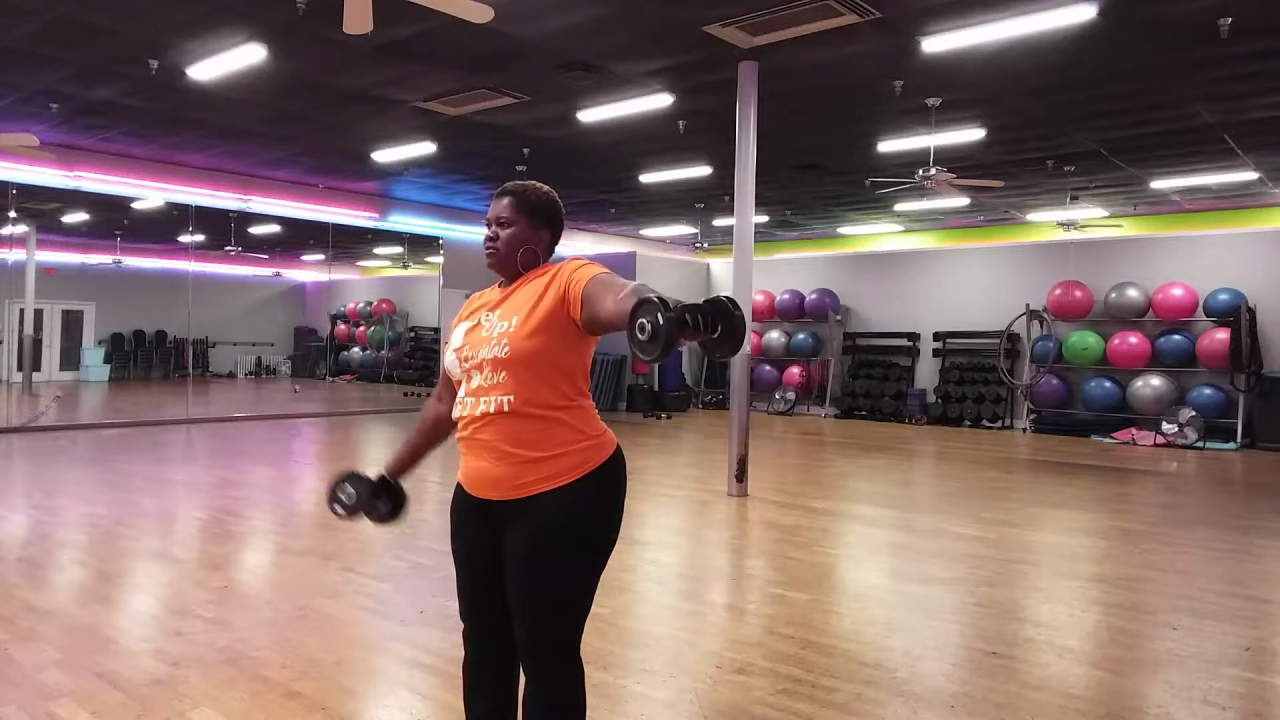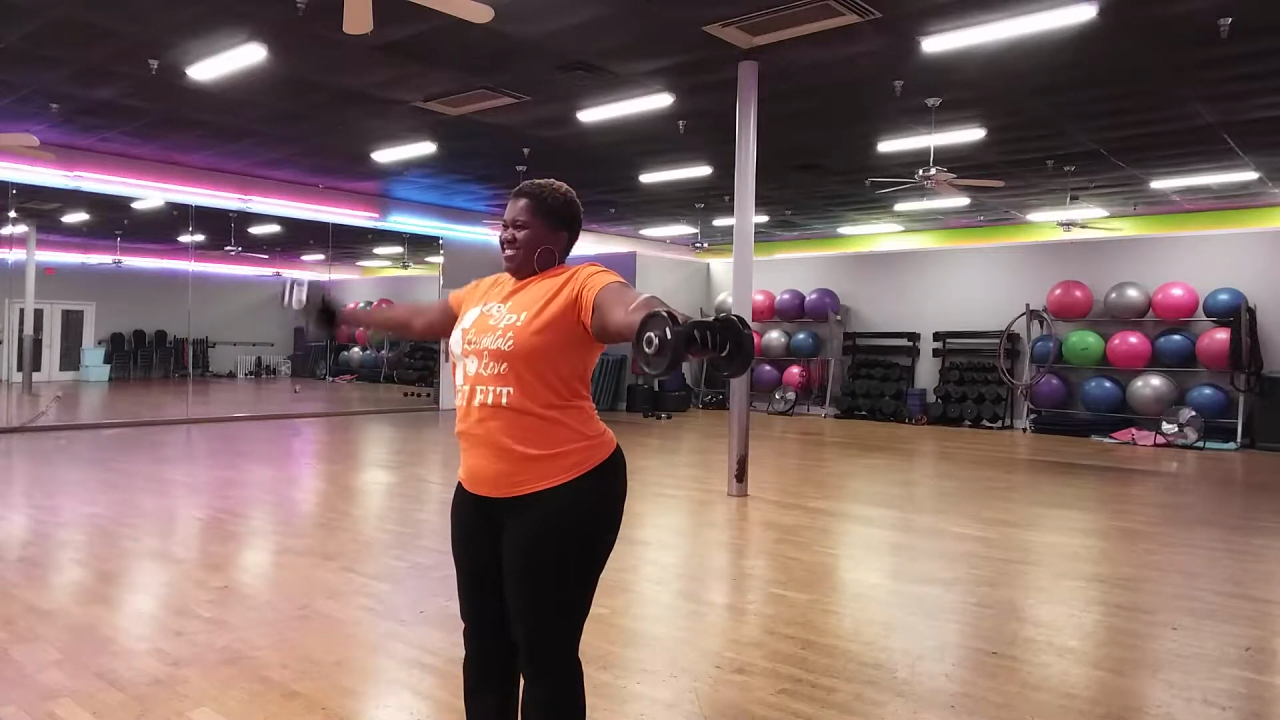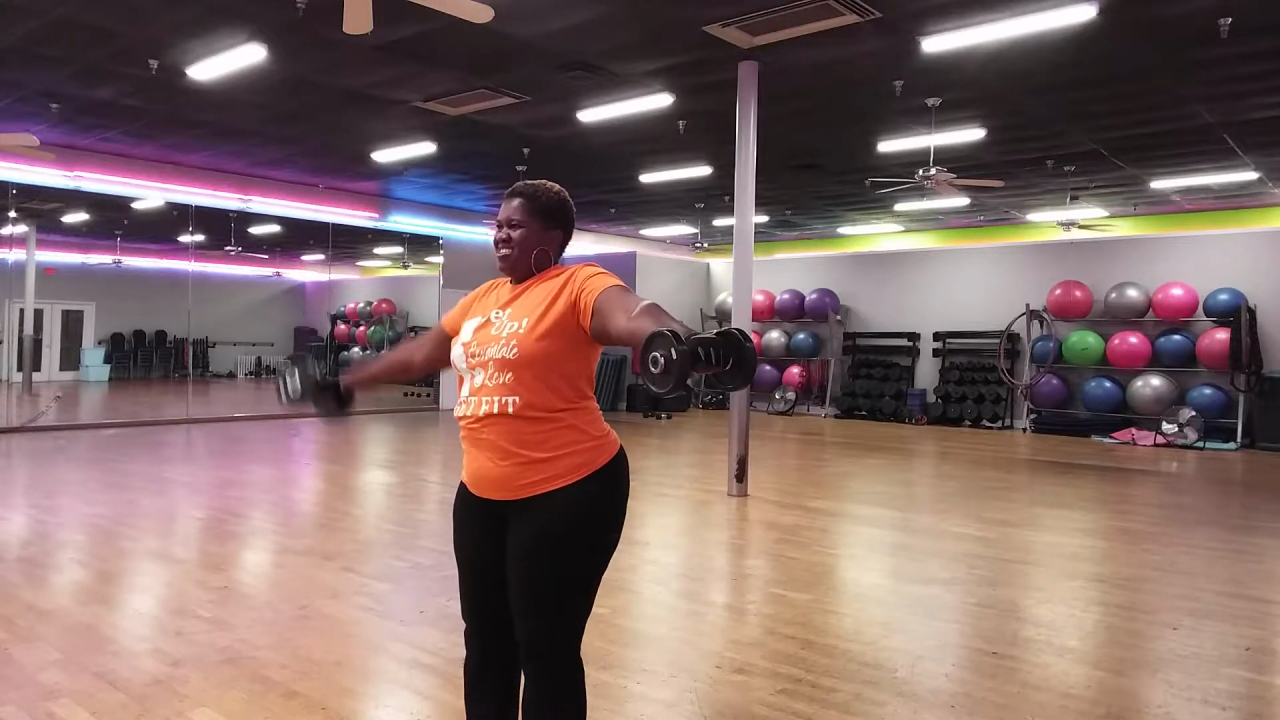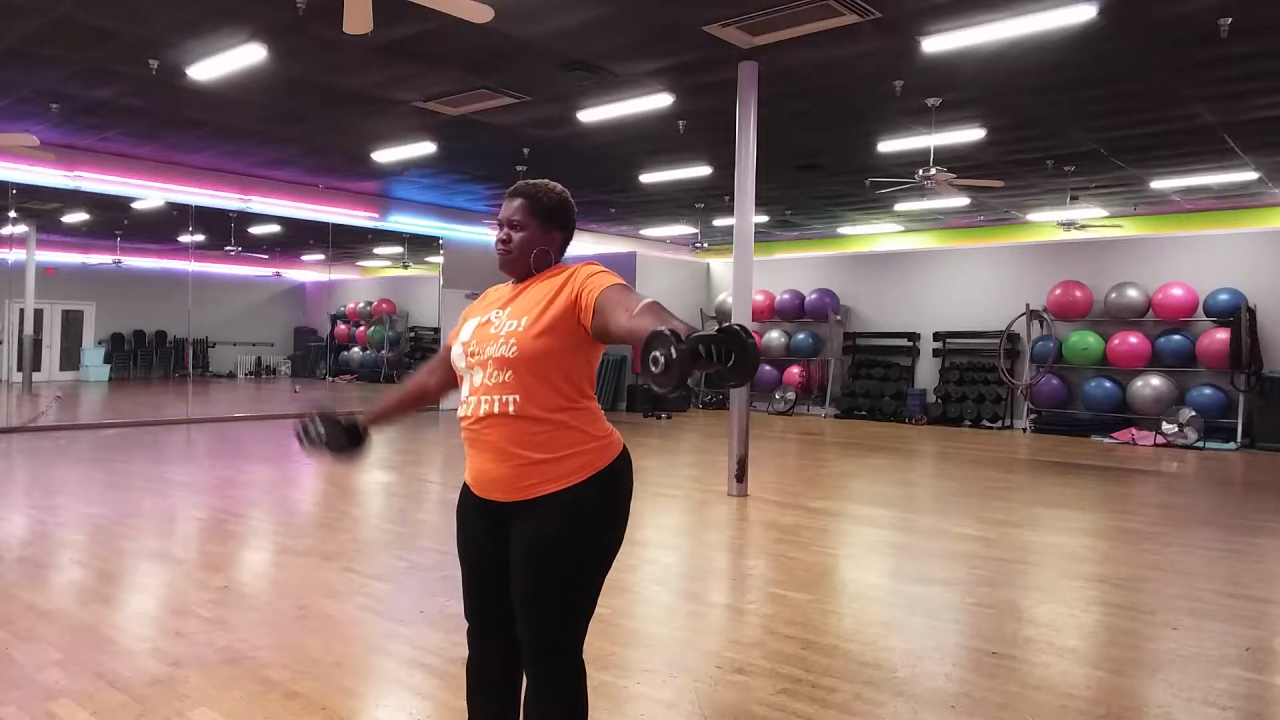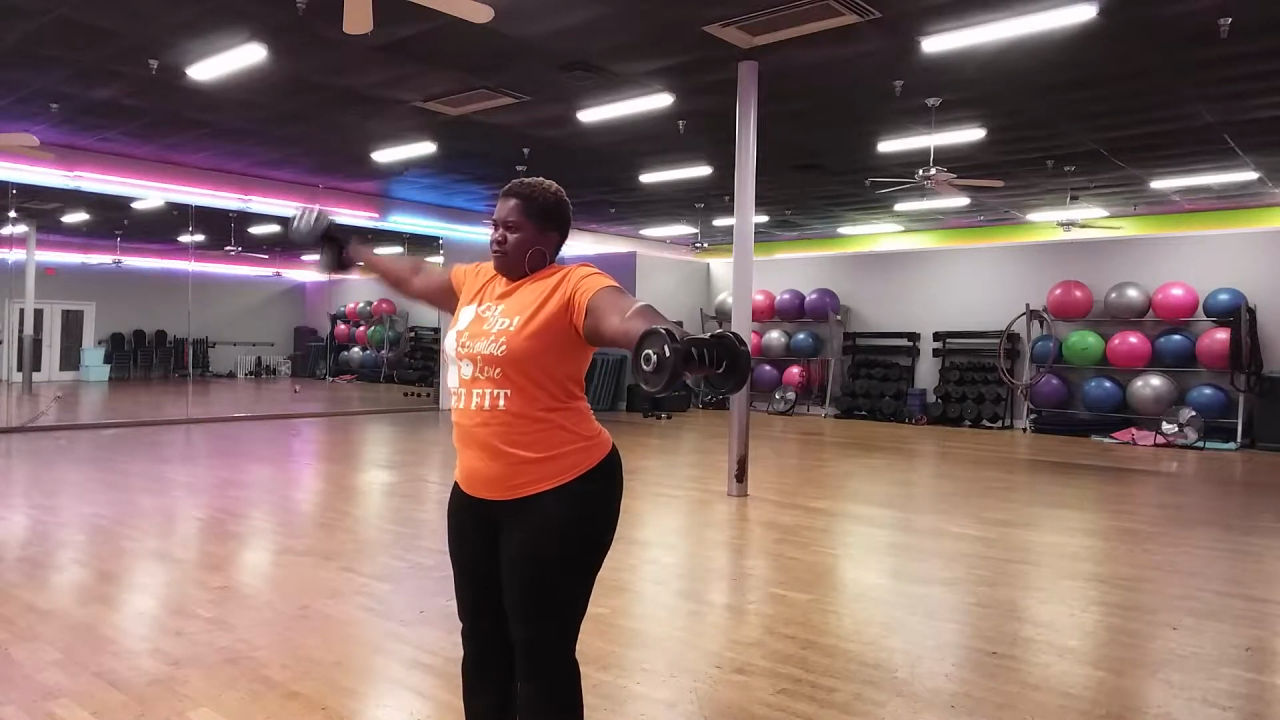
dt=1s
person 1, frame 1
left shoulder: (567, 281)
right shoulder: (473, 307)
left elbow: (623, 299)
right elbow: (443, 402)
right wrist: (392, 471)
left hip: (563, 493)
right hip: (479, 497)
left knee: (546, 653)
right knee: (484, 646)
person 1, frame 2
left shoulder: (581, 285)
right shoulder: (487, 290)
left elbow: (634, 311)
right elbow: (420, 318)
right wrist: (346, 316)
left hip: (562, 492)
right hip: (480, 493)
left knee: (545, 651)
right knee: (484, 643)
person 1, frame 3
left shoulder: (578, 286)
right shoulder: (482, 299)
left elbow: (632, 315)
right elbow: (421, 353)
left wrist: (682, 340)
right wrist: (350, 380)
left hip: (566, 493)
right hip: (483, 494)
left knee: (546, 650)
right knee: (485, 643)
person 1, frame 4
left shoulder: (579, 285)
right shoulder: (485, 305)
left elbow: (635, 314)
right elbow: (436, 375)
left wrist: (685, 338)
right wrist: (366, 420)
left hip: (568, 493)
right hip: (485, 496)
left knee: (547, 651)
right knee: (487, 643)
person 1, frame 5
left shoulder: (573, 286)
right shoulder: (477, 282)
left elbow: (626, 317)
right elbow: (414, 277)
right wrist: (353, 252)
left hip: (559, 493)
right hip: (477, 493)
left knee: (541, 650)
right knee: (482, 641)
